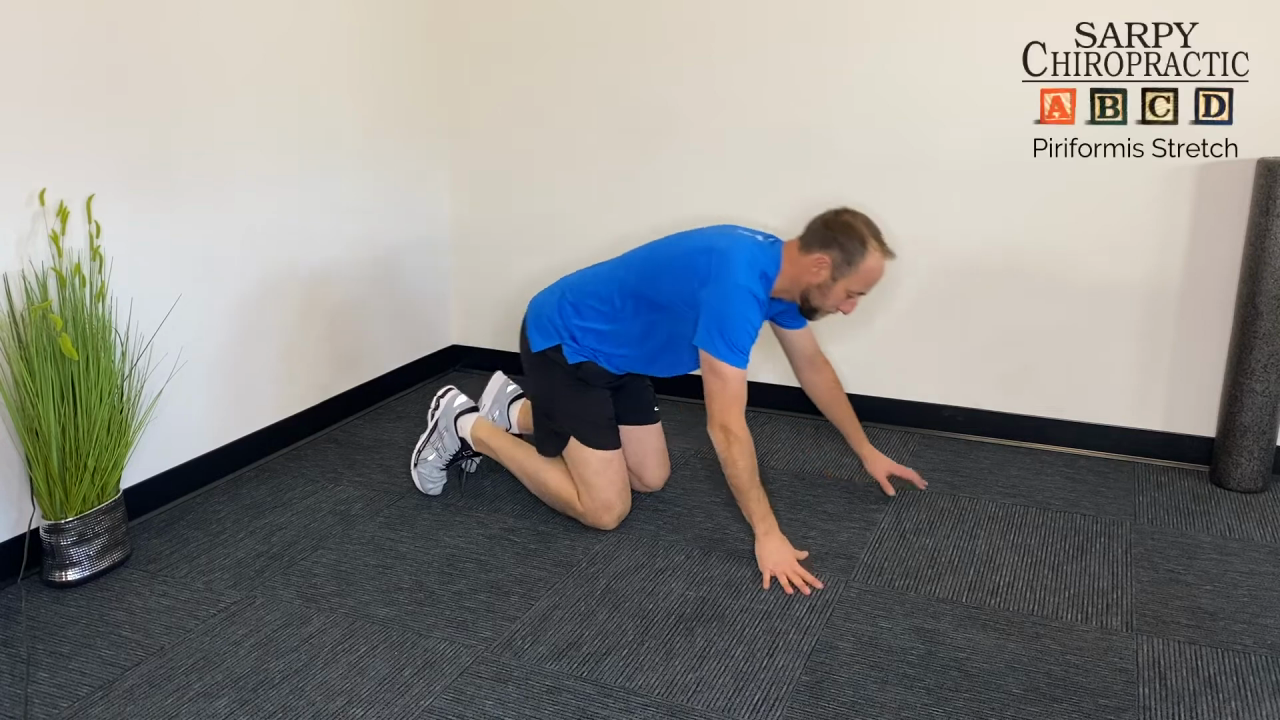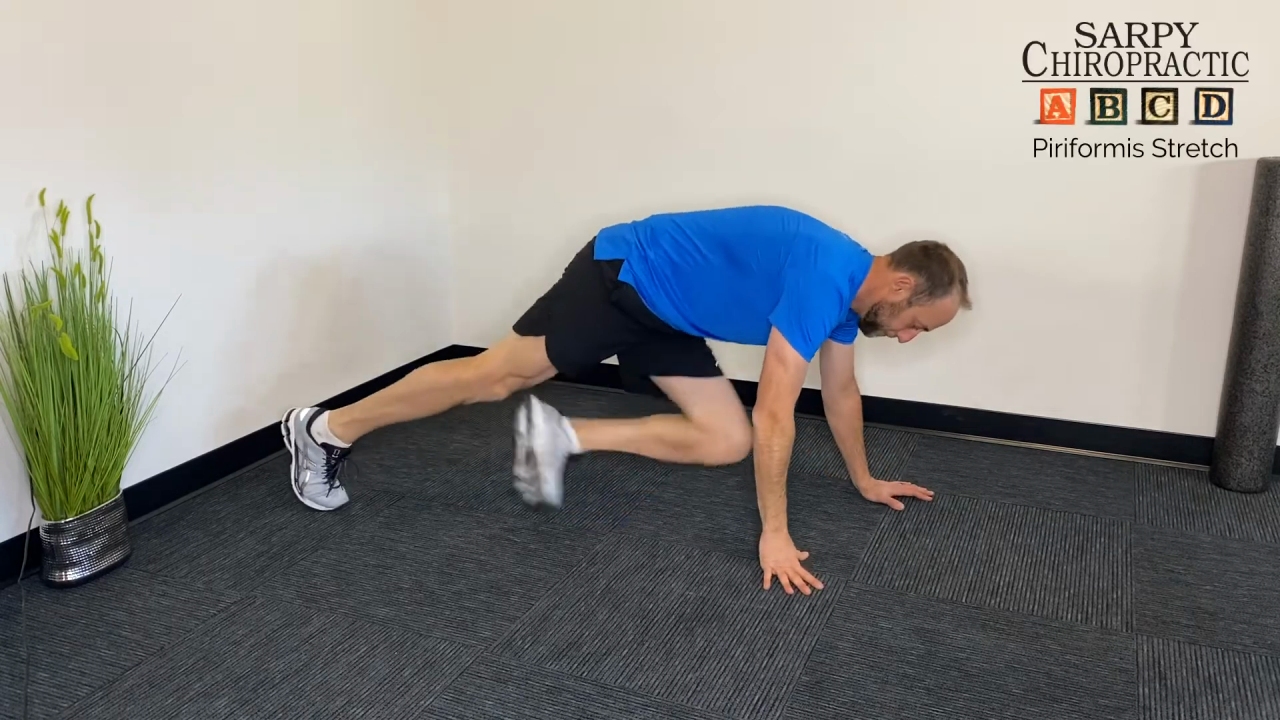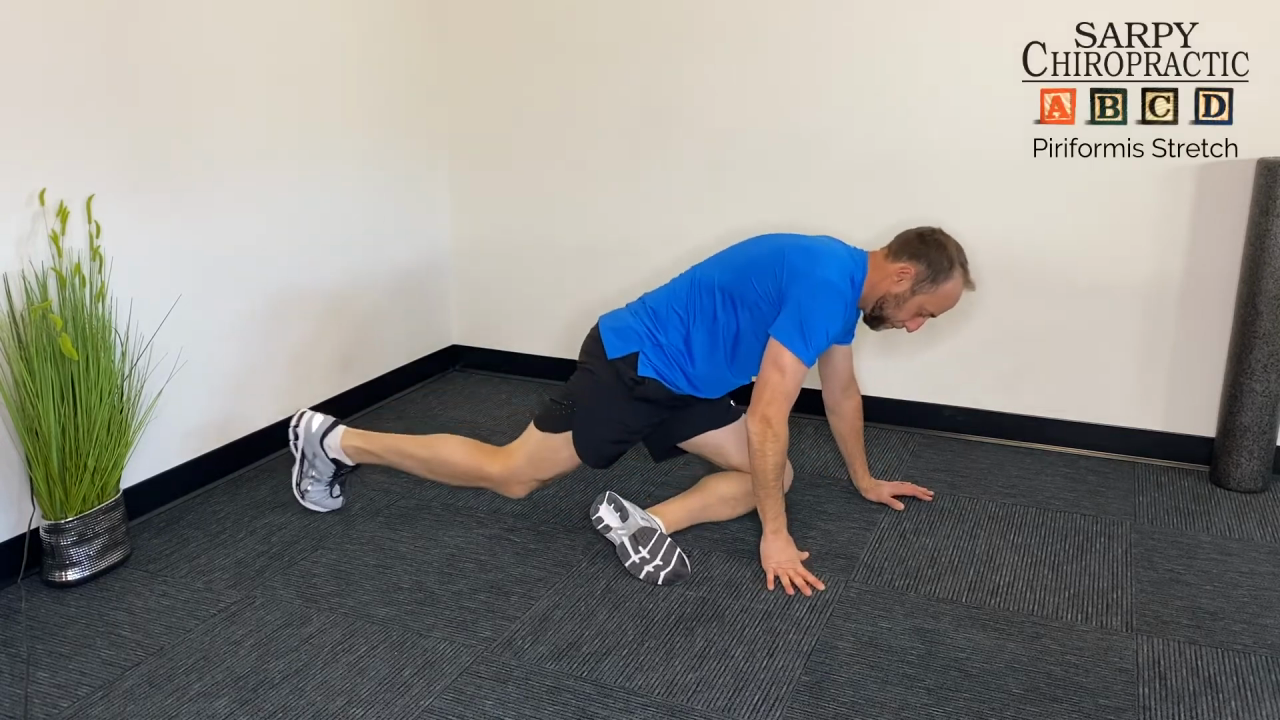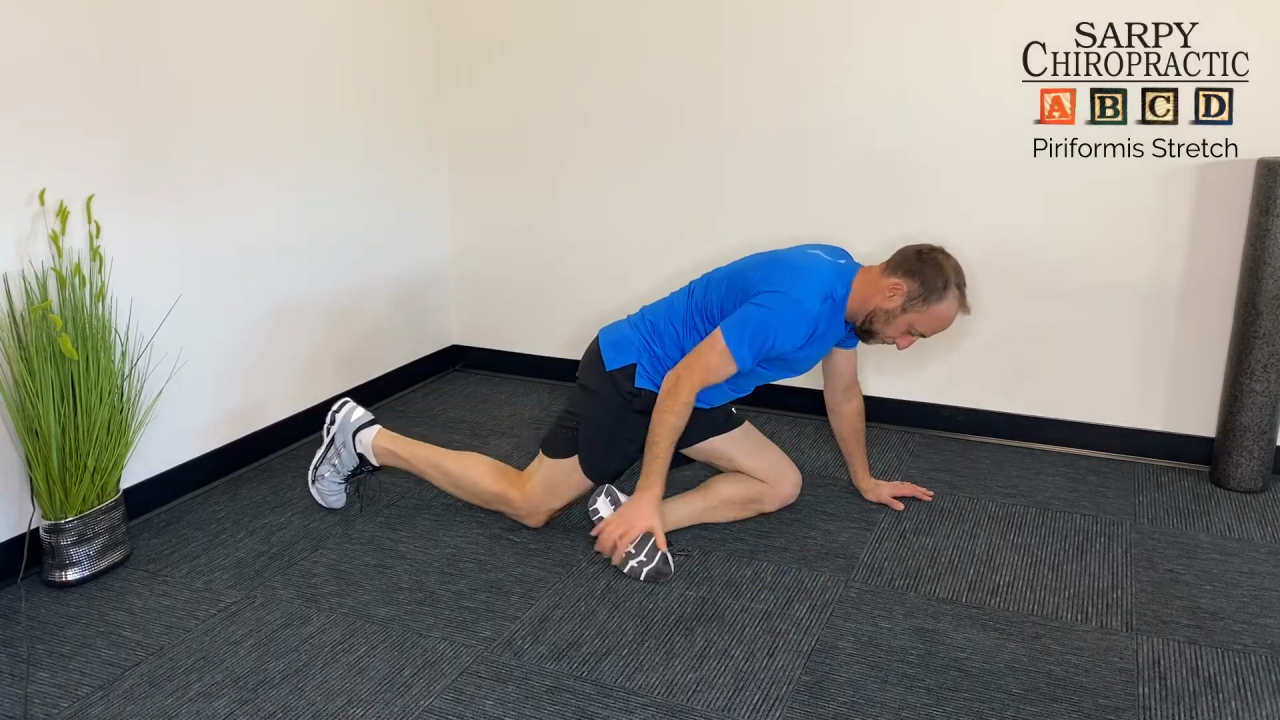
dt=1s
person 1, frame 1
left shoulder: (779, 267)
right shoulder: (737, 282)
left elbow: (813, 367)
right elbow: (727, 427)
left wrist: (868, 453)
right wrist: (767, 535)
left hip: (612, 348)
right hip: (563, 343)
left knee: (651, 478)
right knee: (606, 509)
left ankle: (517, 409)
right ankle: (470, 428)
person 1, frame 2
left shoulder: (852, 285)
right shoulder: (825, 277)
left elbow: (840, 391)
right elbow: (776, 414)
left wrist: (864, 481)
right wrist: (775, 535)
left hip: (659, 309)
right hip: (623, 275)
left knee: (727, 441)
right knee: (493, 377)
left ankle: (559, 436)
right ankle: (326, 431)
person 1, frame 3
left shoulder: (846, 284)
right shoulder: (826, 284)
left elbow: (842, 393)
right elbow: (769, 418)
left wrist: (865, 481)
right wrist: (776, 535)
left hip: (677, 378)
right hip: (633, 362)
left knee: (774, 475)
right knee: (510, 475)
left ankle: (647, 523)
right ankle: (334, 441)
person 1, frame 4
left shoulder: (847, 288)
right shoulder: (798, 304)
left elbow: (844, 393)
right elbow: (682, 383)
left wrist: (865, 481)
right wrist: (647, 495)
left hip: (678, 388)
right hip: (631, 376)
left knee: (781, 484)
right knee: (528, 504)
left ankle: (641, 521)
right ankle: (368, 438)
